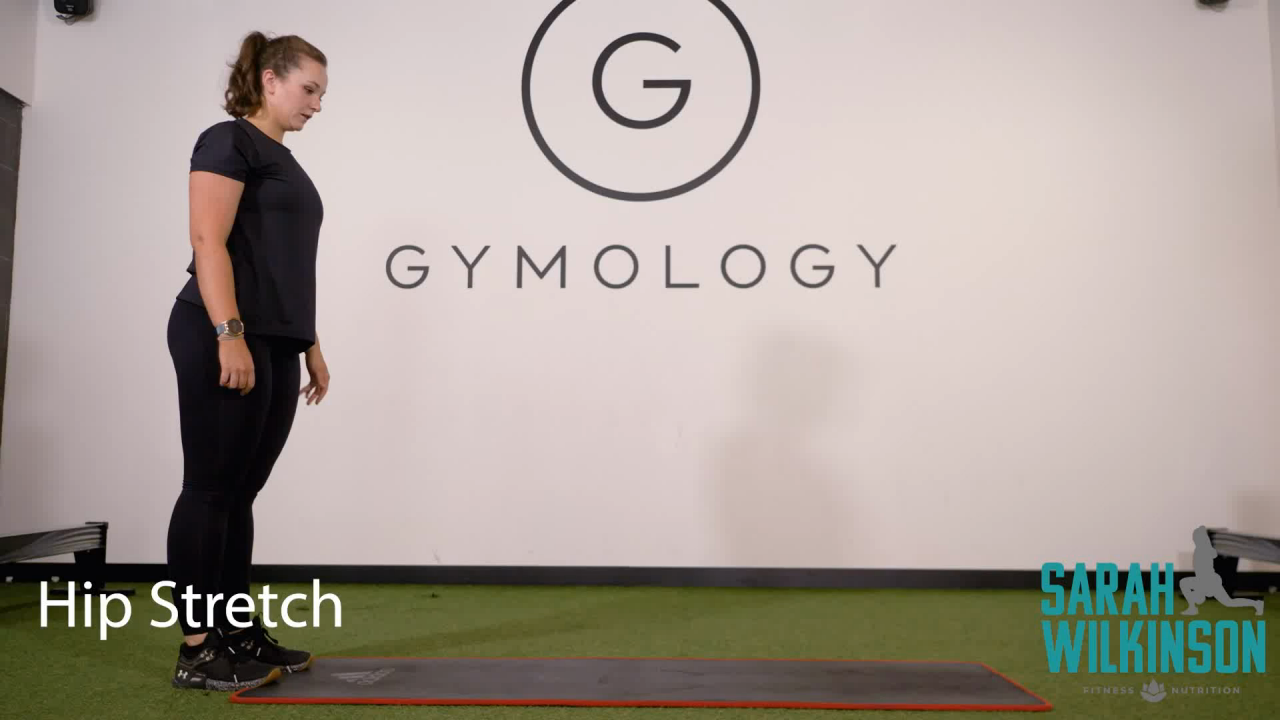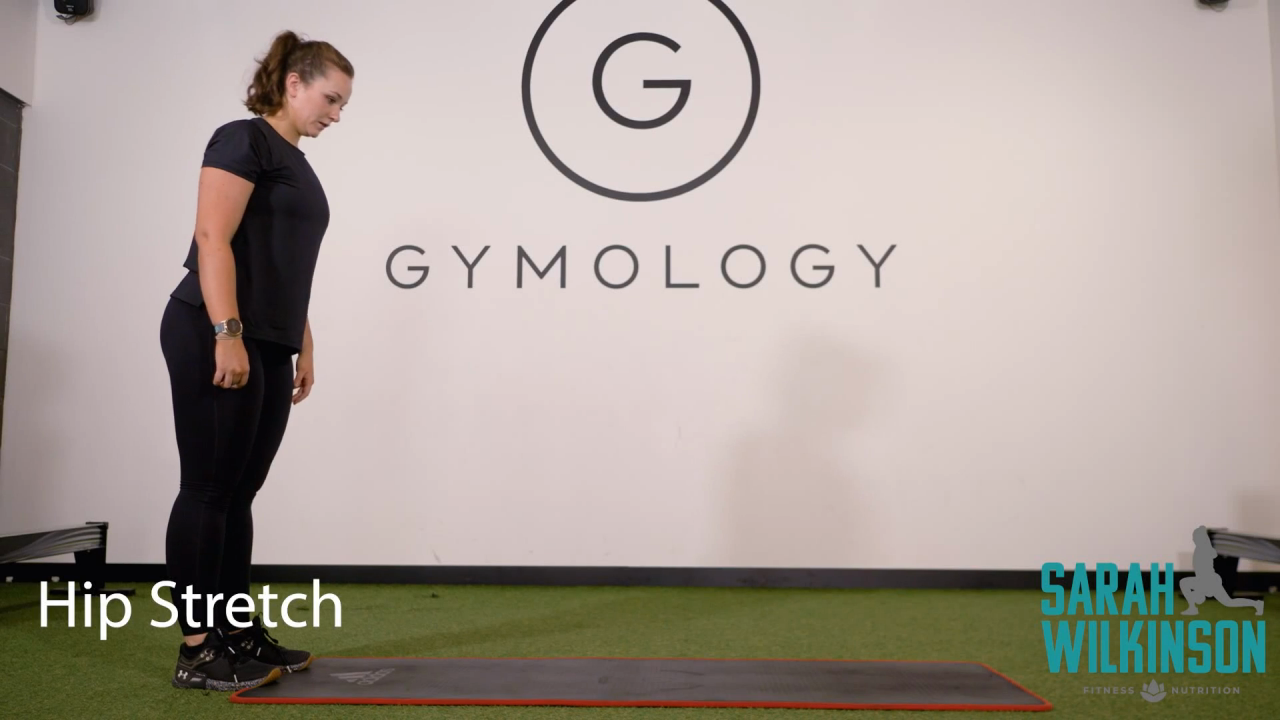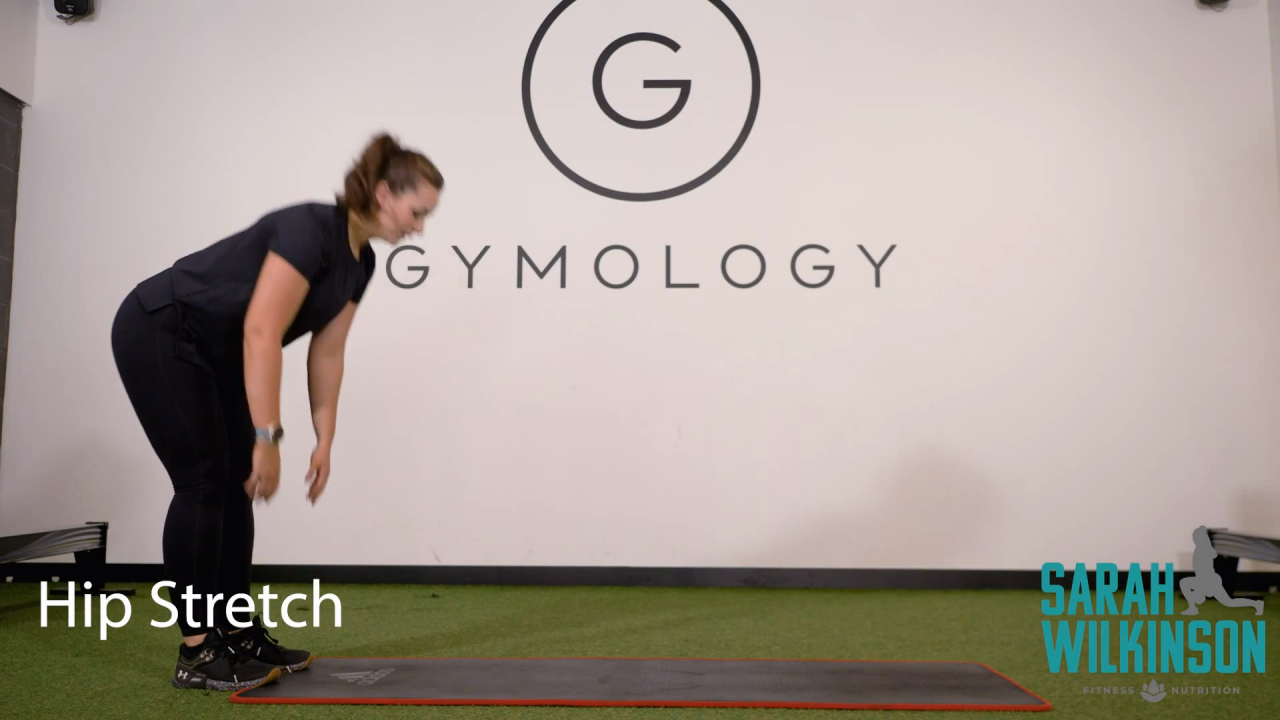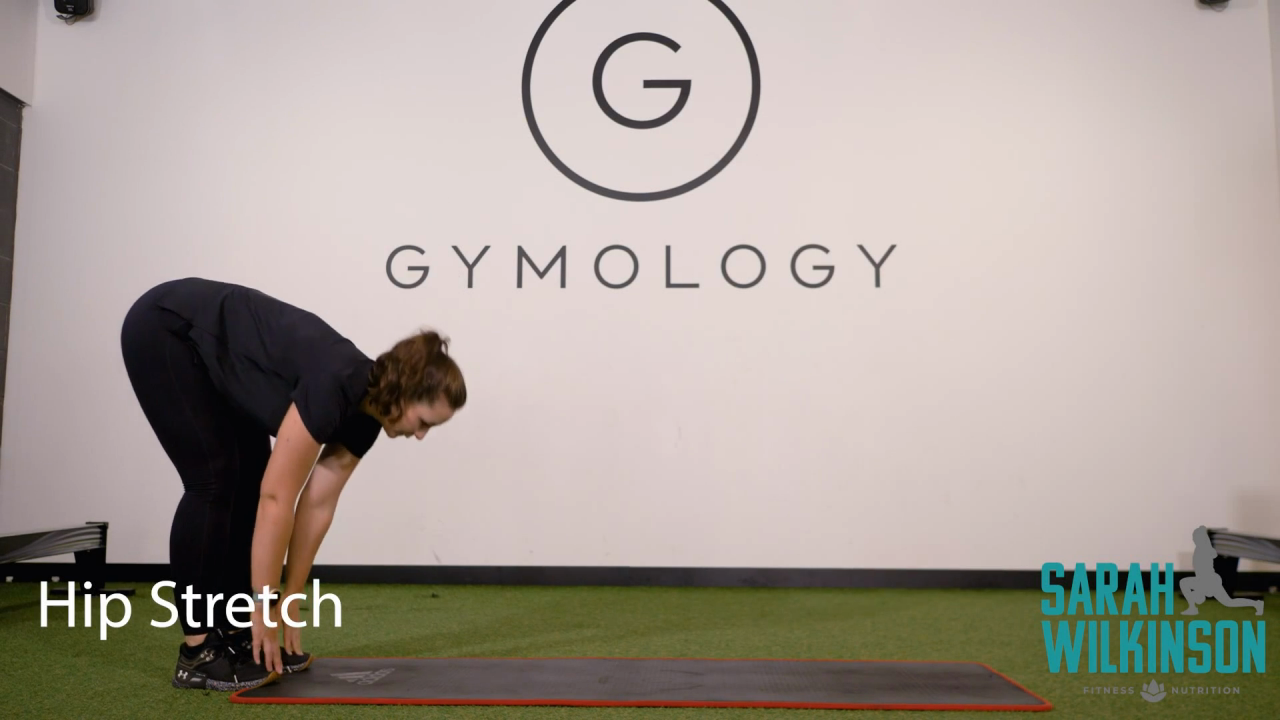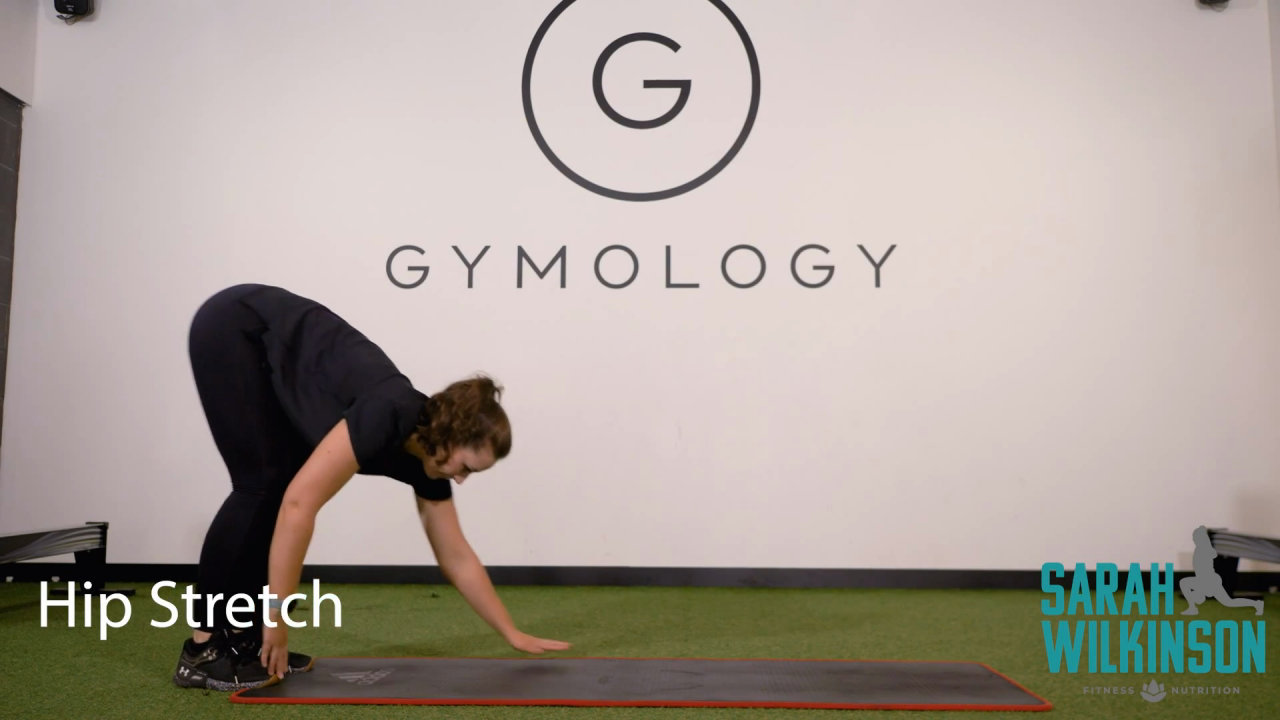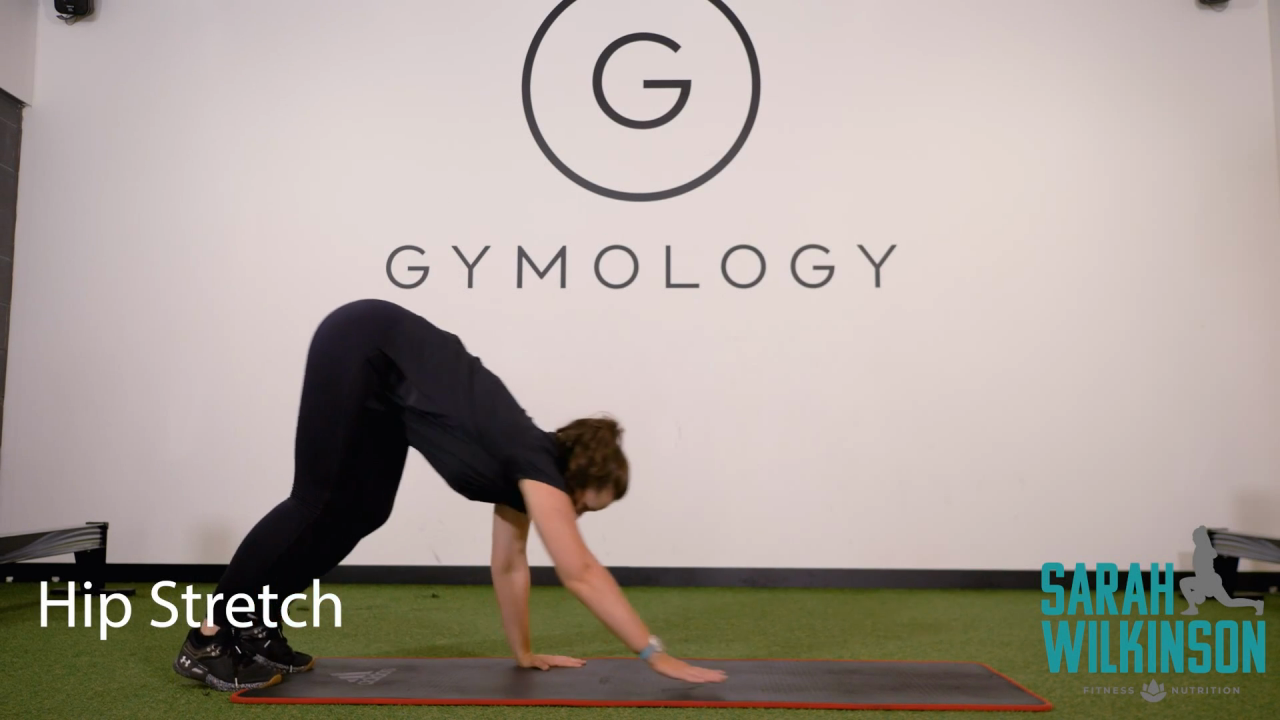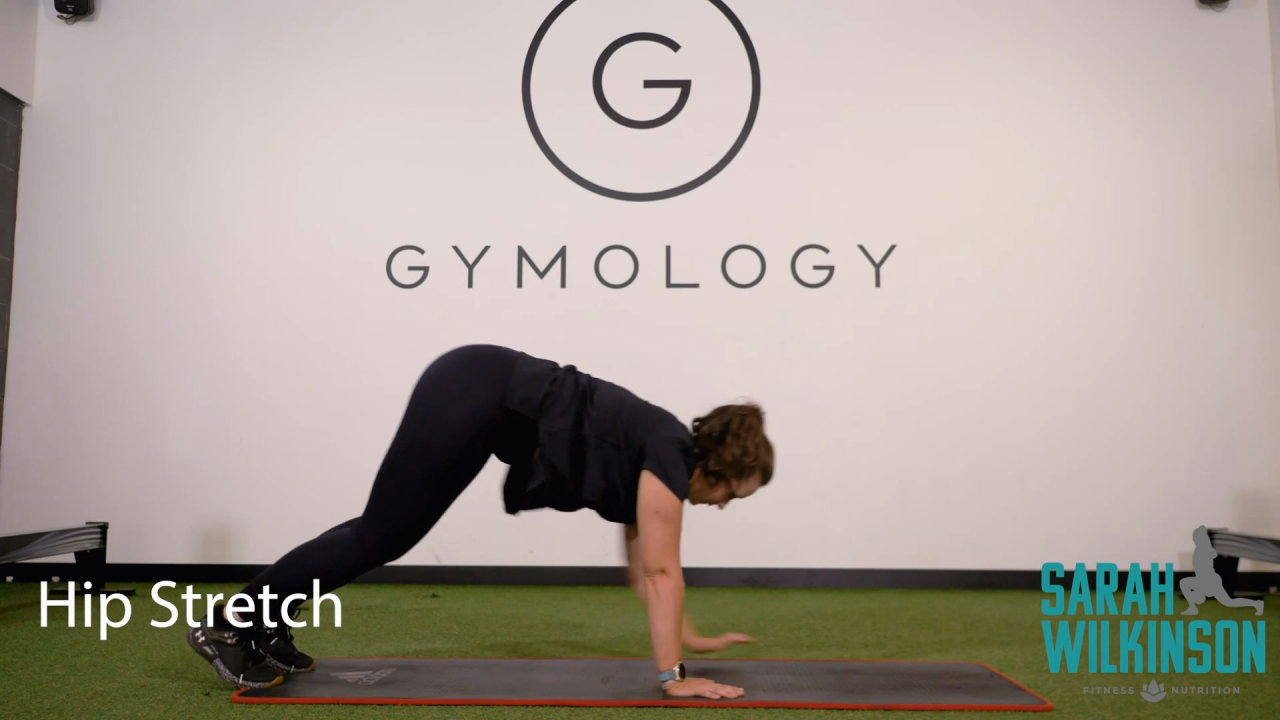
dt=0.5s
person 1, frame 1
left shoulder: (282, 160)
right shoulder: (228, 143)
right elbow: (208, 243)
left wrist: (311, 346)
right wrist: (229, 335)
left hip: (275, 346)
right hip: (227, 341)
left knee: (241, 492)
right knee: (211, 489)
left ankle: (236, 633)
right ankle: (196, 650)
person 1, frame 2
left shoulder: (295, 163)
right shoulder: (243, 140)
right elbow: (212, 240)
left wrist: (302, 347)
right wrist: (227, 332)
left hip: (267, 346)
right hip: (214, 339)
left knee: (238, 492)
right knee: (209, 488)
left ankle: (234, 631)
right ankle: (196, 649)
person 1, frame 3
left shoulder: (359, 260)
right shoulder: (312, 229)
left elbow: (327, 355)
right elbow: (259, 334)
left wrist: (324, 442)
right wrist: (267, 441)
left hip: (210, 351)
right hip: (157, 332)
left knee: (235, 485)
right knee: (201, 480)
left ankle: (235, 633)
right ankle: (197, 651)
person 1, frame 4
left shoulder: (366, 410)
right shoulder: (335, 386)
left elbow: (319, 502)
right elbow: (276, 498)
left wrist: (289, 601)
right wrist: (264, 605)
left hip: (209, 356)
right hip: (163, 329)
left knee: (248, 481)
right knee: (215, 478)
left ankle: (235, 633)
right ankle: (198, 650)
person 1, frame 5
left shoulder: (425, 456)
right shoulder: (387, 418)
left elbow: (456, 555)
right elbow: (297, 504)
left wrist: (513, 635)
right wrist: (279, 612)
left hip: (278, 353)
right hip: (234, 328)
left knee: (283, 490)
right knee: (263, 486)
left ankle: (242, 632)
right ankle: (203, 648)
person 1, frame 6
left shoulder: (523, 470)
right shoulder: (537, 463)
left elbow: (507, 565)
right elbow: (580, 572)
left wrist: (524, 651)
right wrist: (656, 654)
left hip: (387, 368)
right hip: (359, 345)
left knee: (365, 510)
right knee: (320, 501)
left ankle: (256, 628)
right ankle: (208, 639)
person 1, frame 7
left shoulder: (659, 462)
right shoulder: (671, 455)
left elbow: (648, 563)
right elbow: (658, 572)
left wrist: (686, 635)
right wrist: (671, 676)
left hip: (488, 404)
right hip: (478, 394)
left knee: (389, 532)
right knee: (381, 533)
left ankle: (264, 627)
right ankle: (227, 624)
